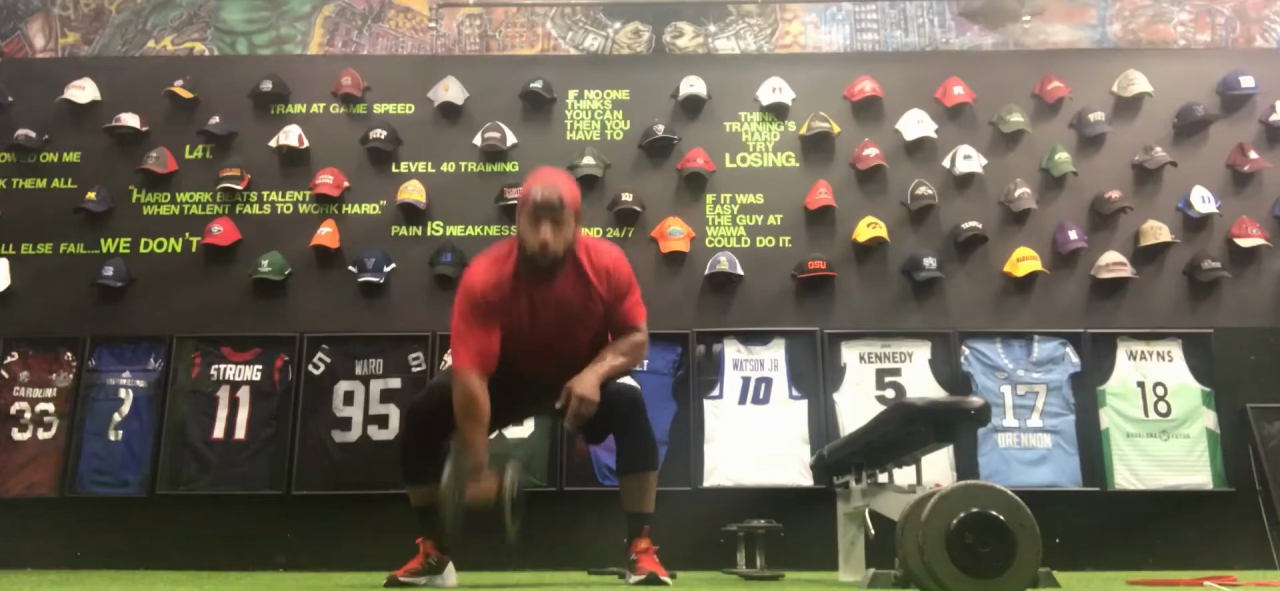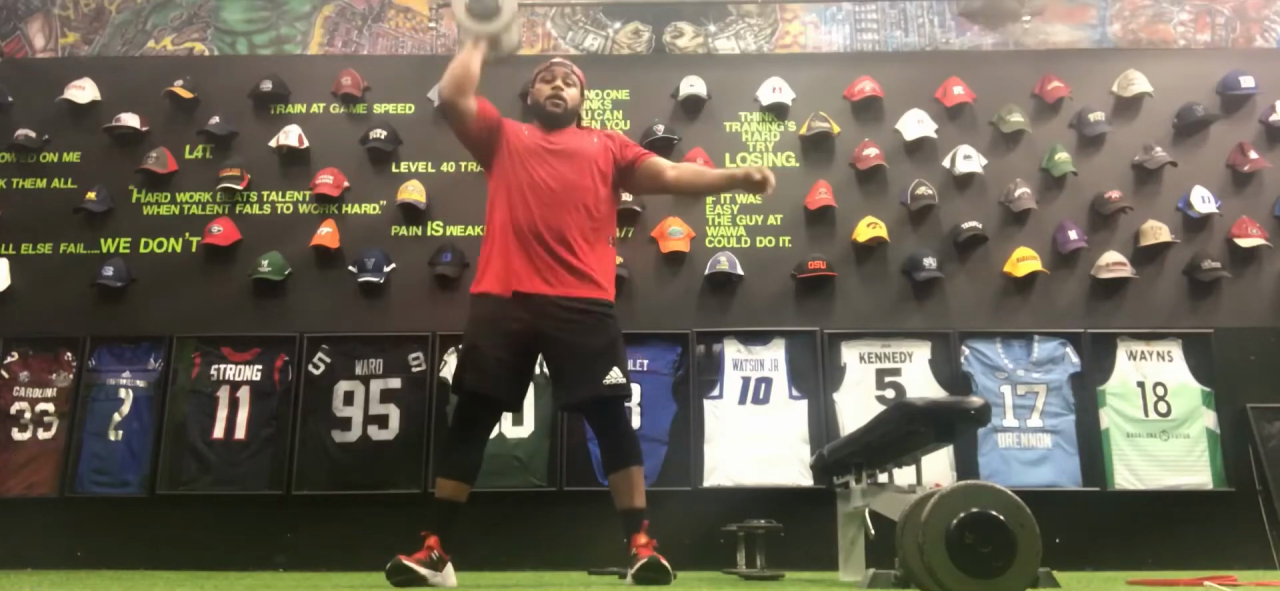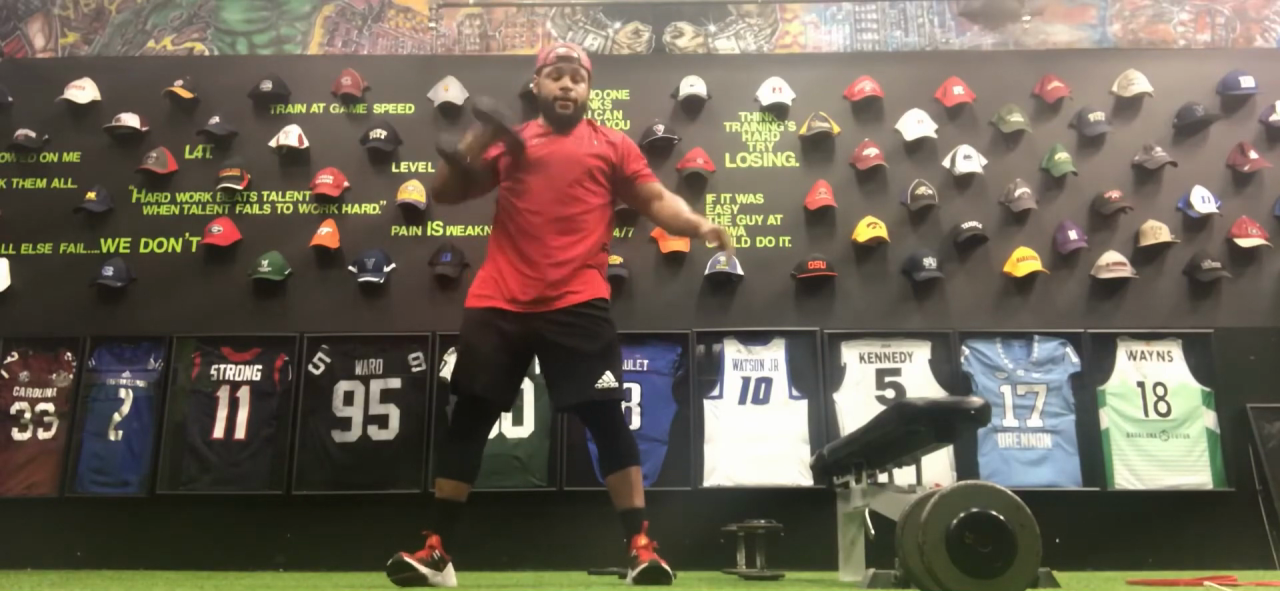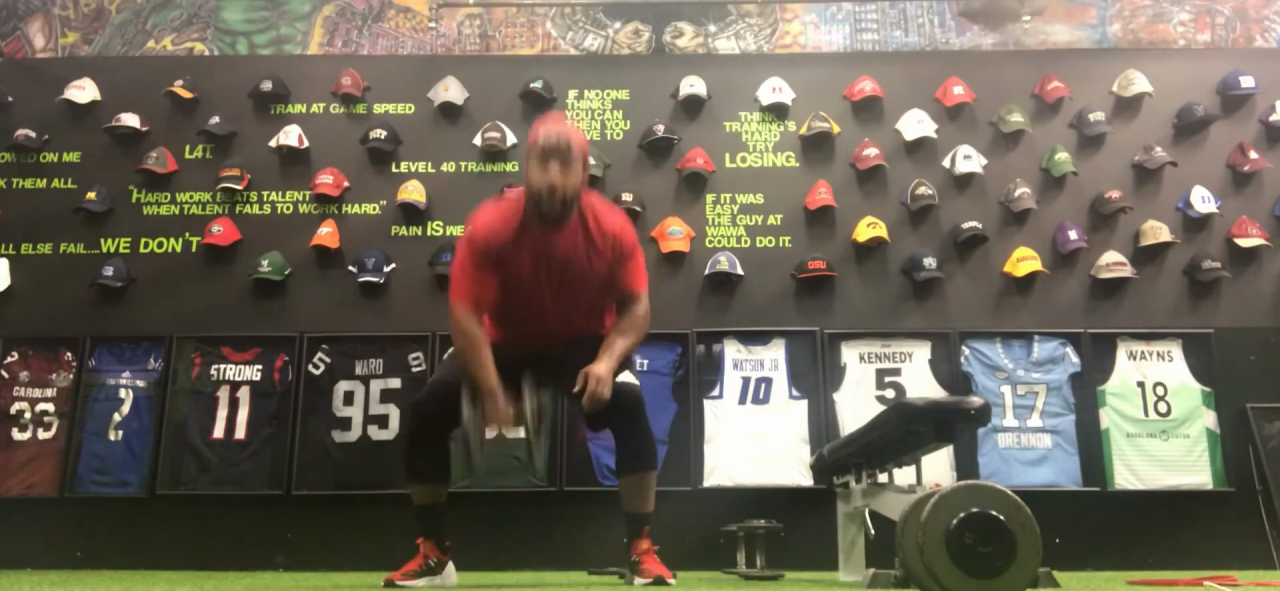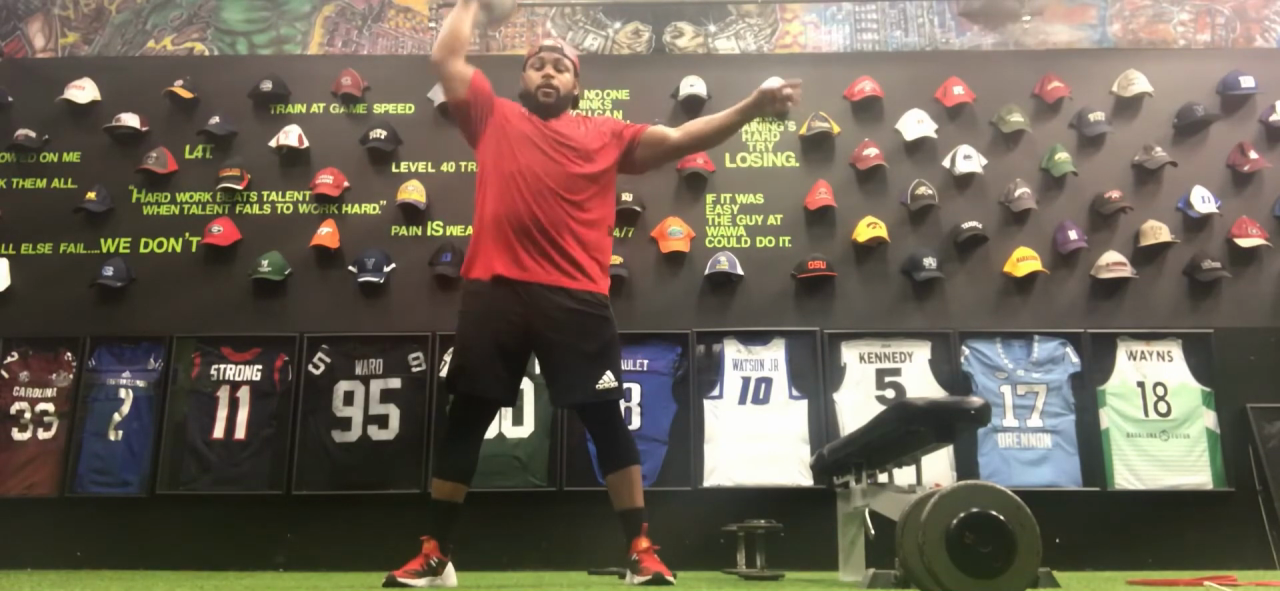
dt=1s
person 1, frame 1
left shoulder: (608, 265)
right shoulder: (485, 278)
left elbow: (636, 338)
right elbow: (470, 377)
left wrist: (595, 373)
right wrist: (477, 467)
left hip: (580, 378)
right hip: (507, 373)
left knee: (629, 406)
right knee: (422, 418)
left ankle: (642, 551)
right ankle: (432, 552)
person 1, frame 2
left shoulder: (607, 146)
right shoulder: (503, 136)
left elbow: (669, 174)
right elbow: (452, 97)
left wrist: (738, 175)
right wrist: (479, 42)
left hip: (582, 302)
right hip: (503, 296)
left knee: (611, 417)
right knee: (470, 418)
left ankle: (642, 547)
person 1, frame 3
left shoulder: (612, 145)
right shoulder: (504, 139)
left elbow: (656, 200)
right elbow: (444, 192)
left wrist: (700, 225)
right wrist: (467, 150)
left hip: (577, 304)
right hip: (497, 303)
left knee: (606, 416)
right knee: (468, 418)
left ankle: (640, 547)
person 1, frame 4
left shoulder: (612, 229)
right shoulder: (490, 225)
left elbow: (636, 310)
right elbow: (466, 316)
left wrist: (607, 361)
right wrist: (491, 391)
left hip: (581, 347)
right hip: (506, 345)
left knee: (629, 406)
right knee: (428, 414)
left ankle: (642, 552)
person 1, frame 5
left shoulder: (607, 136)
right shoulder: (492, 116)
left elbow: (679, 138)
right elbow: (444, 58)
left wrist: (751, 106)
left hip: (575, 296)
right hip: (494, 289)
left knee: (606, 418)
right knee: (465, 417)
